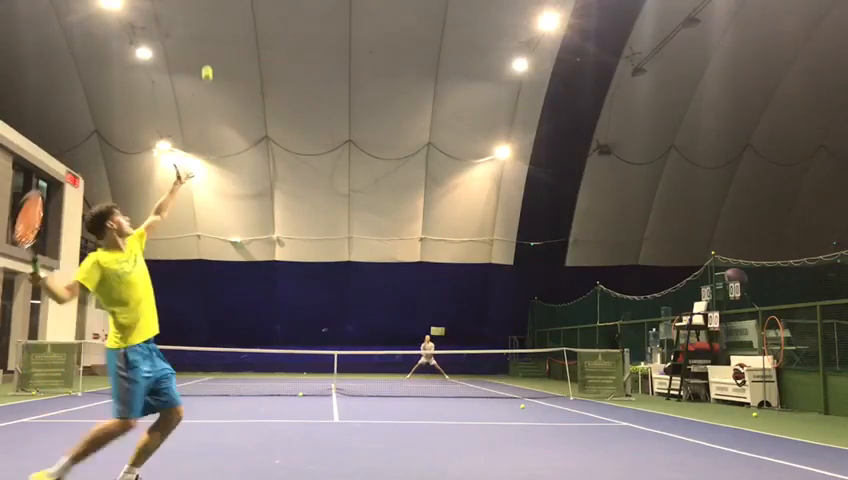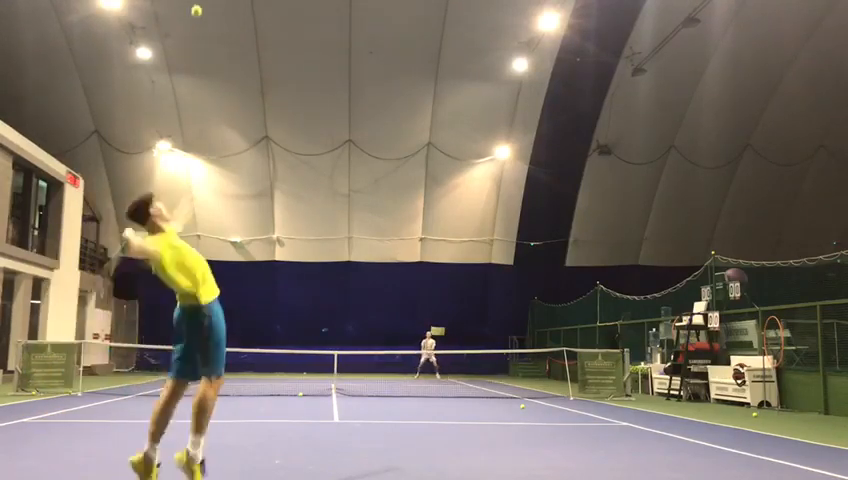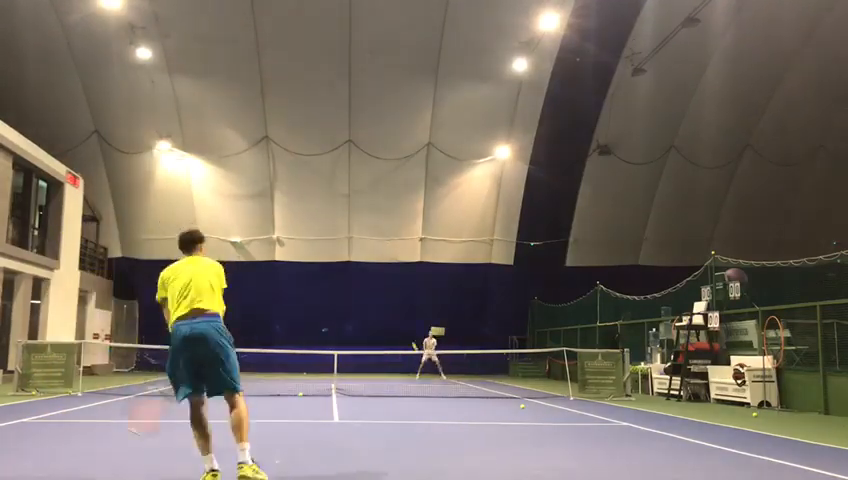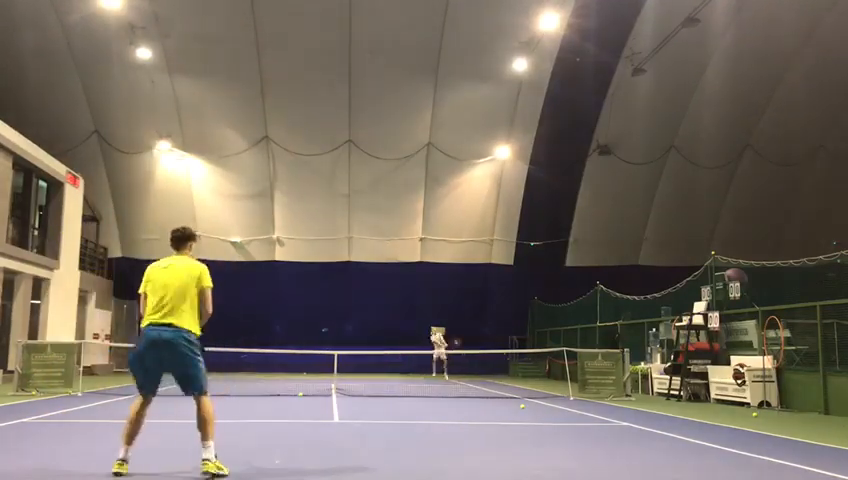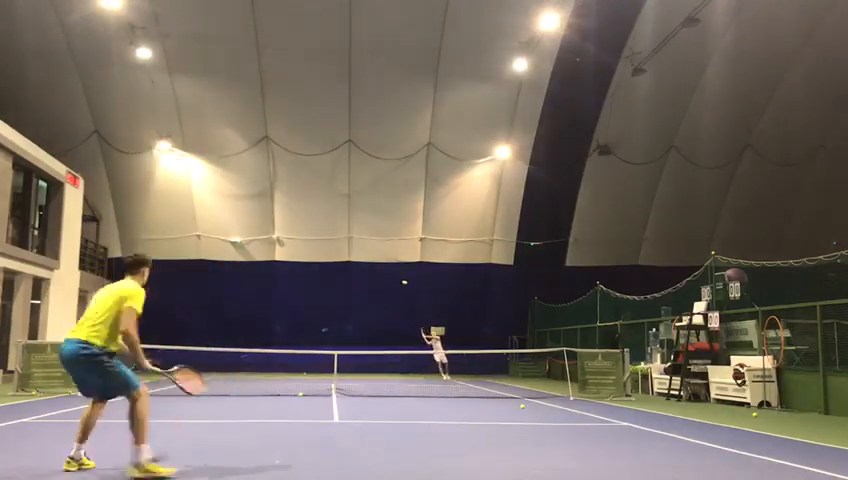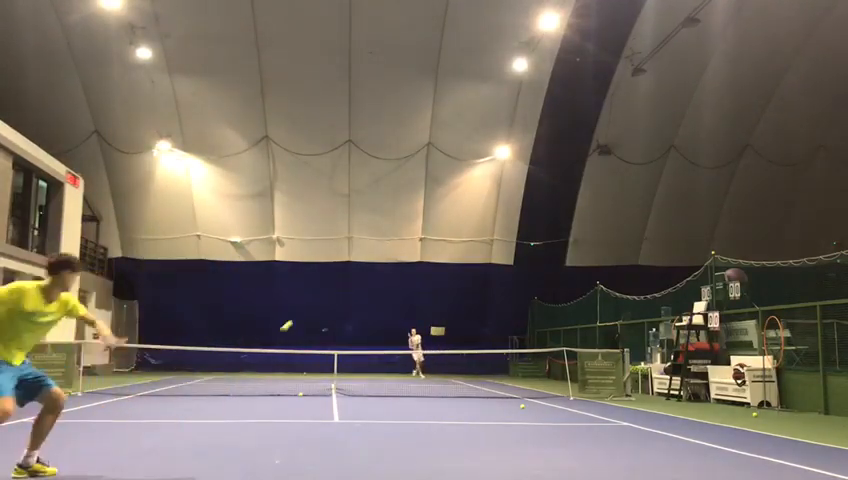
dt=0.5s
person 1, frame 1
left shoulder: (132, 245)
right shoulder: (98, 261)
left elbow: (158, 215)
right elbow: (65, 295)
left wrist: (176, 185)
right wrist: (41, 280)
left hip: (150, 347)
right hip: (128, 352)
left knee: (175, 414)
right knee: (124, 422)
person 1, frame 2
left shoulder: (164, 236)
right shoulder: (157, 240)
left elbow: (174, 222)
right elbow: (143, 248)
left wrist: (177, 217)
left hip: (195, 308)
right hip: (202, 308)
left knee: (175, 384)
right knee: (212, 378)
left ankle: (149, 456)
right ankle: (193, 454)
person 1, frame 3
left shoulder: (167, 274)
right shoulder: (213, 266)
left elbow: (167, 313)
left hip: (181, 331)
right hip: (210, 326)
left knee: (196, 404)
right knee: (234, 398)
person 1, frame 4
left shoulder: (153, 269)
right shoulder: (199, 268)
left elbow: (143, 309)
right elbow: (208, 311)
left hip: (151, 334)
right hip: (182, 335)
left knee: (144, 398)
right knee: (202, 396)
left ankle: (122, 459)
right ankle: (209, 458)
person 1, frame 5
left shoulder: (111, 288)
right shoulder: (136, 291)
right elbow: (126, 329)
left wrist: (120, 349)
right wrist: (140, 360)
left hip: (70, 346)
right hip: (89, 350)
left knee: (99, 399)
right knee: (139, 394)
left ankle: (75, 456)
right ankle: (142, 460)
person 1, frame 6
left shoulder: (65, 301)
right shoulder: (20, 291)
left elbow: (94, 320)
left wrist: (107, 335)
left knee: (56, 399)
left ankle: (28, 461)
